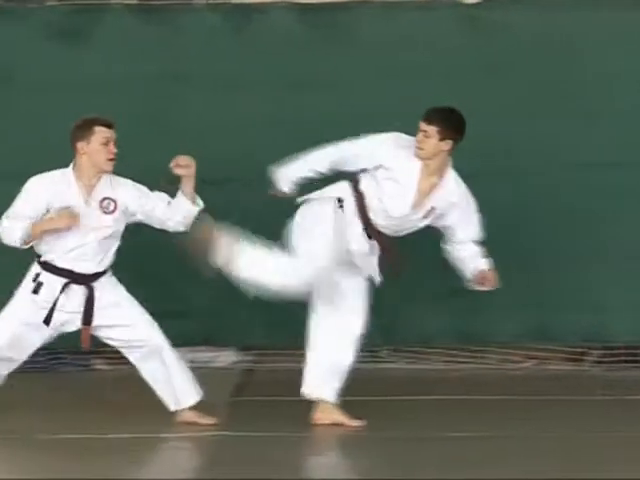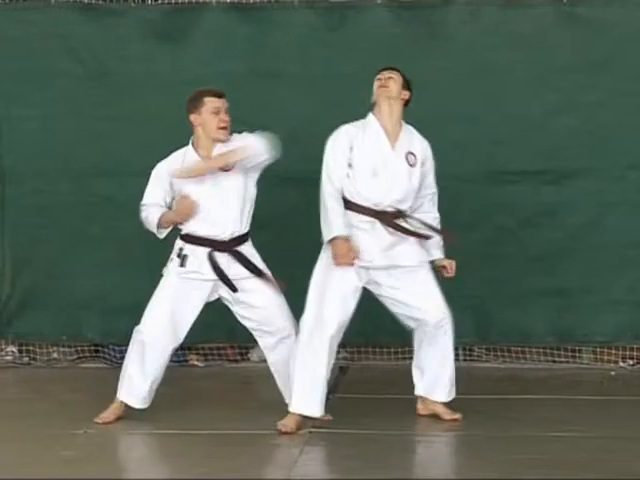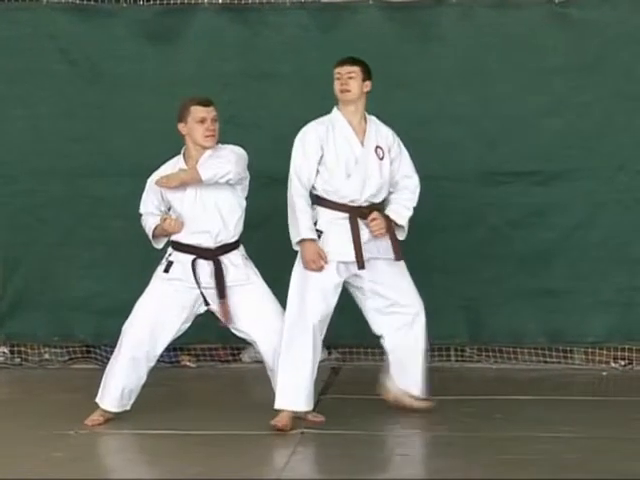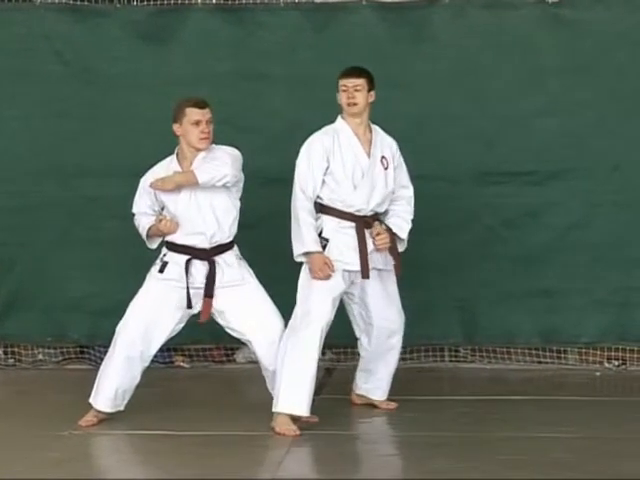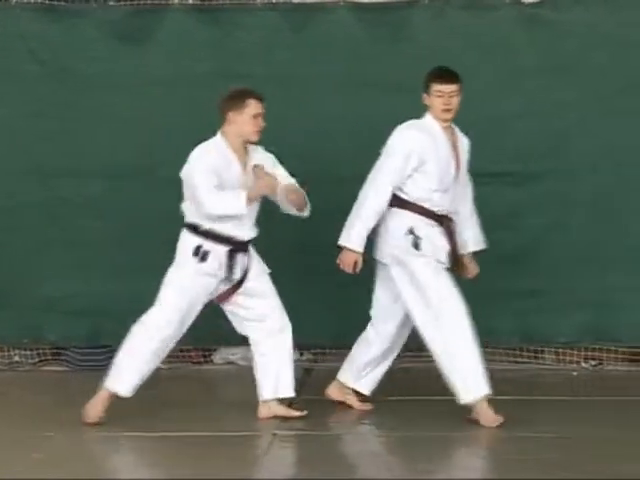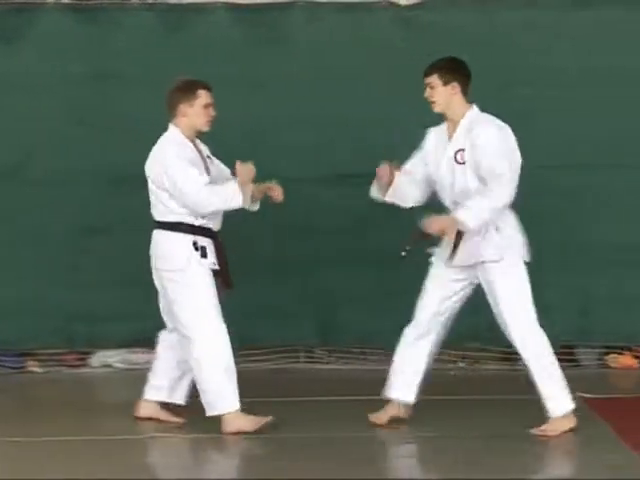
dt=0.7s
person 1, frame 1
left shoulder: (459, 197)
right shoulder: (394, 146)
left elbow: (460, 237)
right elbow: (339, 153)
left wrist: (479, 268)
right wrist: (288, 175)
left hip: (361, 245)
right hip: (334, 214)
left knee: (344, 320)
right knee: (306, 271)
left ankle: (324, 404)
right ankle: (228, 249)
person 1, frame 2
left shoulder: (419, 146)
right shoulder: (347, 135)
left elbow: (425, 203)
right elbow: (331, 189)
left wrist: (436, 252)
right wrist: (336, 236)
left hip: (398, 245)
right hip: (351, 238)
left knee: (434, 316)
right knee: (323, 322)
left ankle: (430, 397)
right ankle: (301, 410)
person 1, frame 3
left shoulder: (385, 135)
right shoulder: (315, 133)
left elbow: (407, 182)
right elbow: (298, 188)
left wrist: (391, 217)
right wrist: (305, 239)
left hip: (373, 238)
right hip: (328, 234)
left knee: (406, 308)
right knee: (306, 317)
left ankle: (404, 387)
right ankle: (290, 406)
person 1, frame 4
left shoulder: (387, 144)
right shoulder: (321, 142)
left elbow: (403, 194)
right elbow: (302, 199)
left wrist: (392, 230)
right wrist: (310, 251)
left hip: (373, 246)
right hip: (332, 242)
left knee: (387, 323)
right knee: (310, 323)
left ankle: (368, 389)
right ankle: (285, 410)
person 1, frame 5
left shoulder: (461, 142)
right shoulder: (410, 136)
left elbow: (462, 199)
right elbow: (376, 190)
left wrist: (467, 249)
right wrist: (353, 242)
left hip: (432, 239)
right hip: (408, 238)
left knee: (391, 320)
right knee: (447, 315)
left ankle: (345, 384)
right ankle: (477, 401)
person 1, frame 6
left shoulder: (490, 131)
right shoulder: (435, 138)
left elbow: (501, 186)
right elbow: (415, 185)
left wrist: (458, 218)
right wrist: (390, 180)
left hip: (494, 242)
right hip: (453, 243)
left knee: (521, 327)
right knee: (424, 321)
left ankle: (562, 411)
right ankle: (397, 400)
person 2, frame 1
left shoulder: (122, 190)
right shoulder: (43, 185)
left elbow: (177, 218)
left wrist: (188, 179)
right wrist: (45, 225)
left hip: (98, 290)
right hip: (49, 286)
left knee: (150, 340)
left ankle: (186, 407)
person 2, frame 2
left shoulder: (241, 147)
right shoulder: (170, 166)
left elbow: (262, 148)
right elbow: (150, 213)
left wrist: (210, 164)
right wrist: (171, 217)
left hip: (238, 259)
right hip: (192, 259)
left knee: (278, 325)
right knee: (155, 331)
right ankle: (125, 400)
person 2, frame 3
left shoulder: (234, 156)
right shoulder: (163, 175)
left elbow: (222, 168)
right elbow: (149, 217)
left wrist: (180, 178)
right wrist: (162, 228)
left hip: (230, 267)
right hip: (181, 268)
left knee: (274, 330)
right knee: (139, 333)
right ankle: (110, 405)
person 2, frame 4
left shoulder: (228, 157)
right shoulder: (157, 174)
left elbow: (219, 171)
right elbow: (143, 217)
left wrist: (174, 181)
right wrist: (156, 229)
left hip: (224, 267)
right hip: (175, 268)
left knee: (269, 329)
right knee: (133, 333)
right ankle: (103, 405)
person 2, frame 5
left shoulder: (261, 158)
right shoulder: (205, 157)
left elbow: (298, 201)
right elbow: (210, 202)
left wrist: (289, 193)
right wrist: (254, 192)
left hip: (240, 257)
right hip: (200, 254)
left knee: (273, 324)
right knee: (162, 322)
left ankle: (271, 401)
right ankle: (109, 392)
person 2, frame 6
left shoulder: (197, 149)
right shoulder: (169, 152)
left elbow: (226, 189)
right elbow: (202, 200)
left wrist: (260, 190)
right wrist: (242, 184)
left hip: (195, 250)
right hip: (179, 250)
left knee: (181, 331)
right knee: (208, 333)
left ankle: (151, 402)
right ankle: (230, 414)
